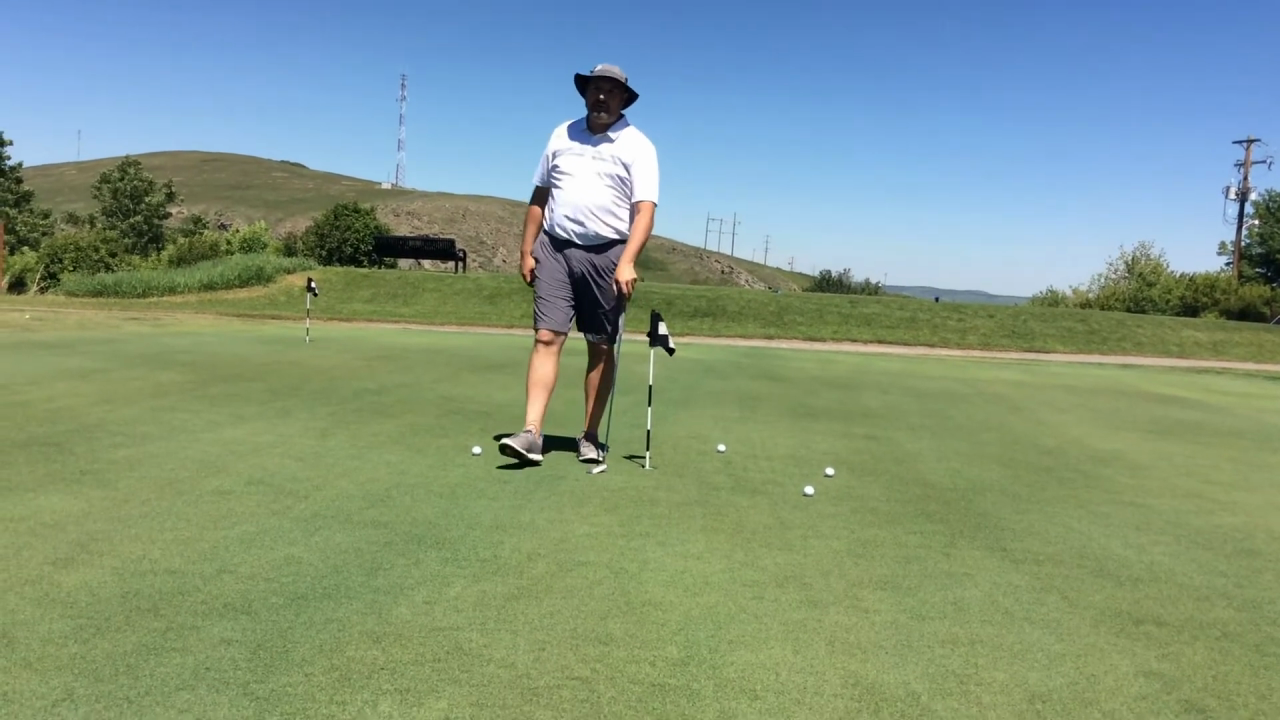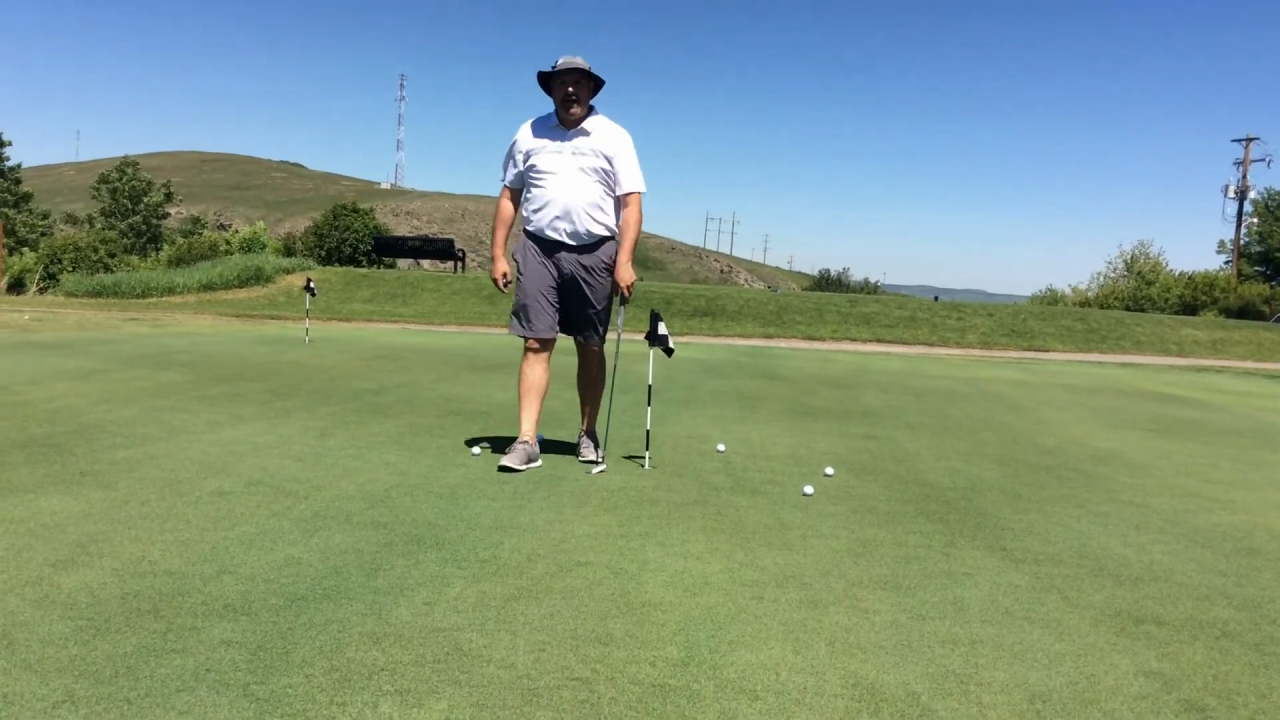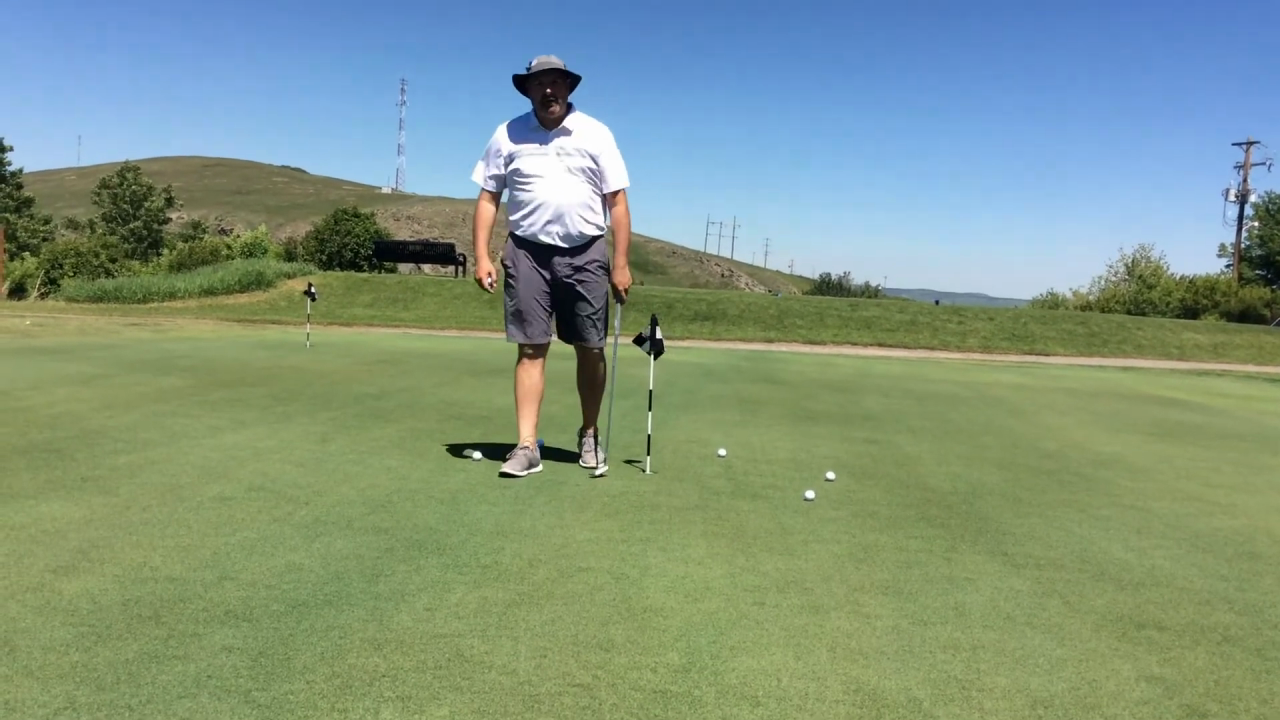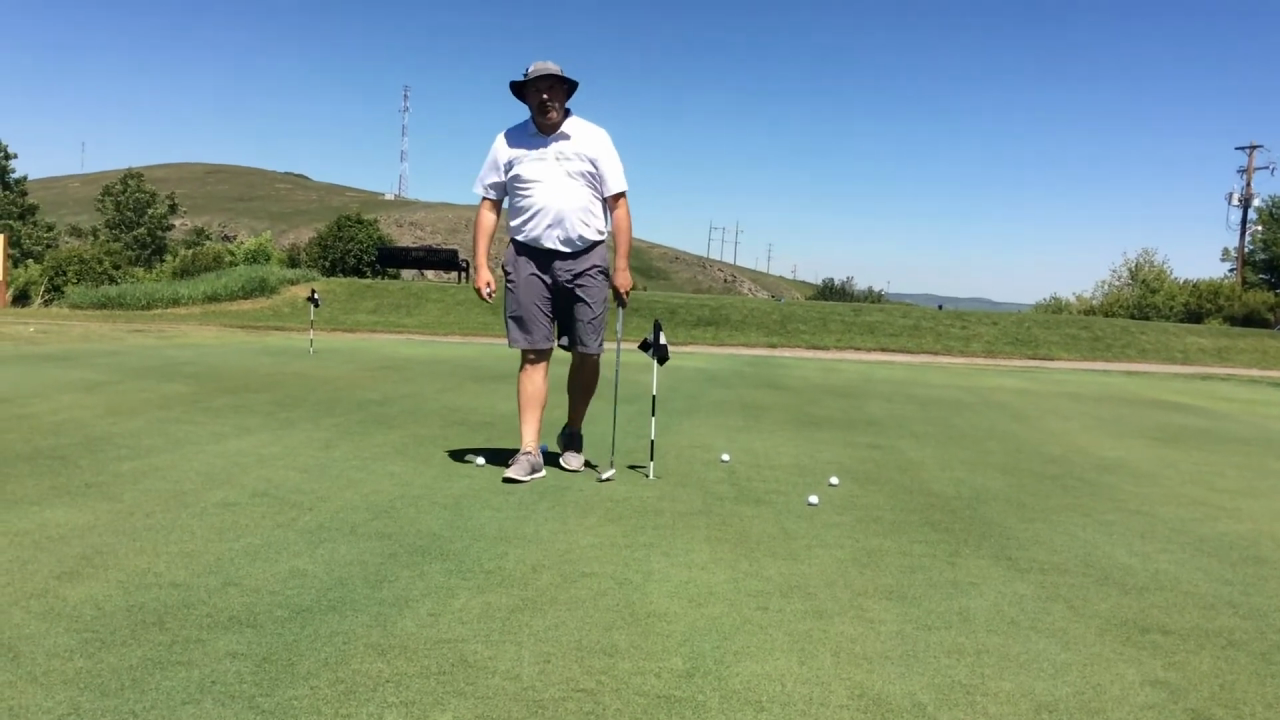
dt=0.3s
person 1, frame 1
left shoulder: (638, 146)
right shoulder: (562, 136)
left elbow: (644, 209)
right elbow: (540, 197)
left wrist: (627, 261)
right wrist: (527, 251)
left hip: (606, 255)
right hip: (556, 249)
left knee: (601, 347)
right knee: (547, 338)
left ankle: (590, 434)
right ankle: (531, 433)
person 1, frame 2
left shoulder: (614, 136)
right shoulder: (529, 133)
left elbow: (630, 202)
right elbow: (509, 196)
left wrist: (624, 261)
right wrist: (498, 254)
left hip: (594, 253)
right hip: (539, 250)
left knee: (591, 347)
right knee: (536, 344)
left ankle: (588, 433)
right ankle: (527, 441)
person 1, frame 3
left shoulder: (596, 134)
right shoulder: (507, 135)
left elbow: (617, 202)
right elbow: (488, 198)
left wrist: (621, 264)
right wrist: (482, 256)
left hip: (585, 255)
right hip: (528, 253)
left knee: (590, 348)
right knee: (531, 349)
left ankle: (589, 433)
right ankle: (527, 446)
person 1, frame 4
left shoulder: (594, 138)
right shoulder: (507, 143)
left elbow: (618, 205)
right elbow: (489, 206)
left wrist: (622, 266)
right wrist: (481, 265)
left hip: (586, 260)
right hip: (529, 259)
left knee: (587, 353)
right knee: (533, 355)
left ankle: (572, 432)
right ankle: (530, 451)
